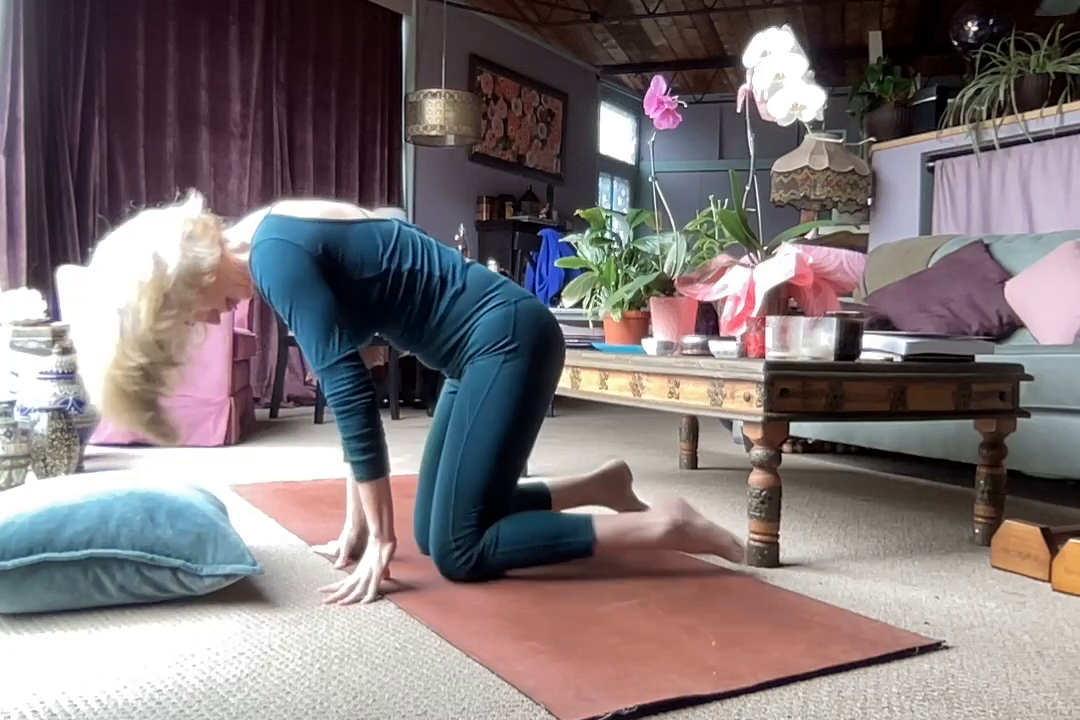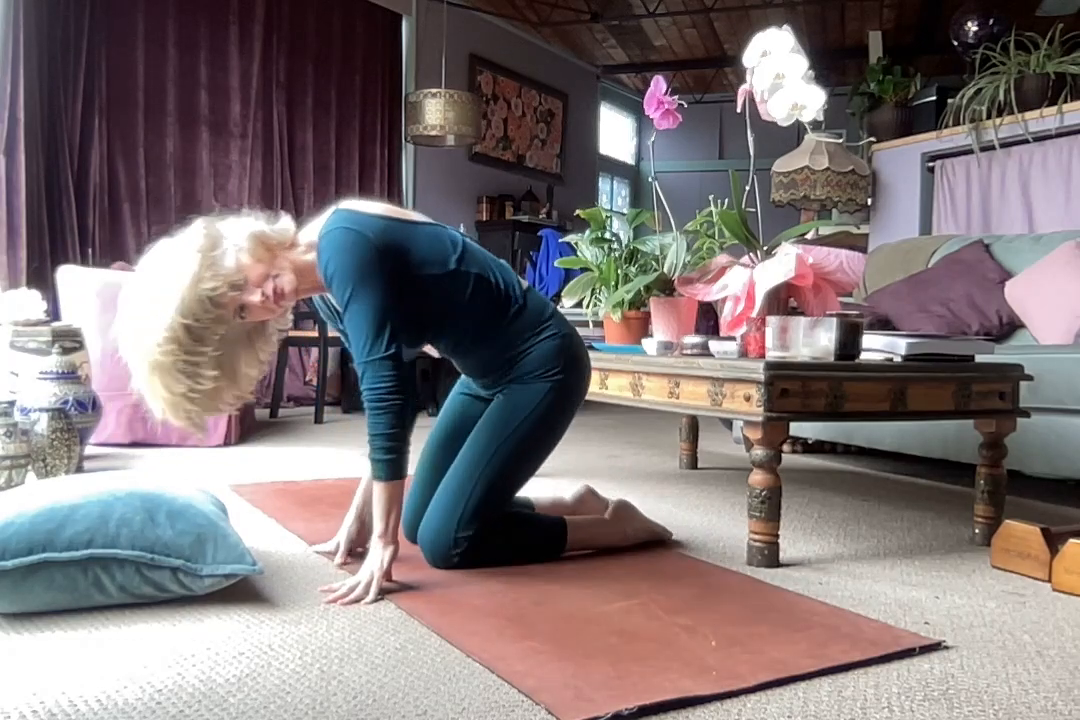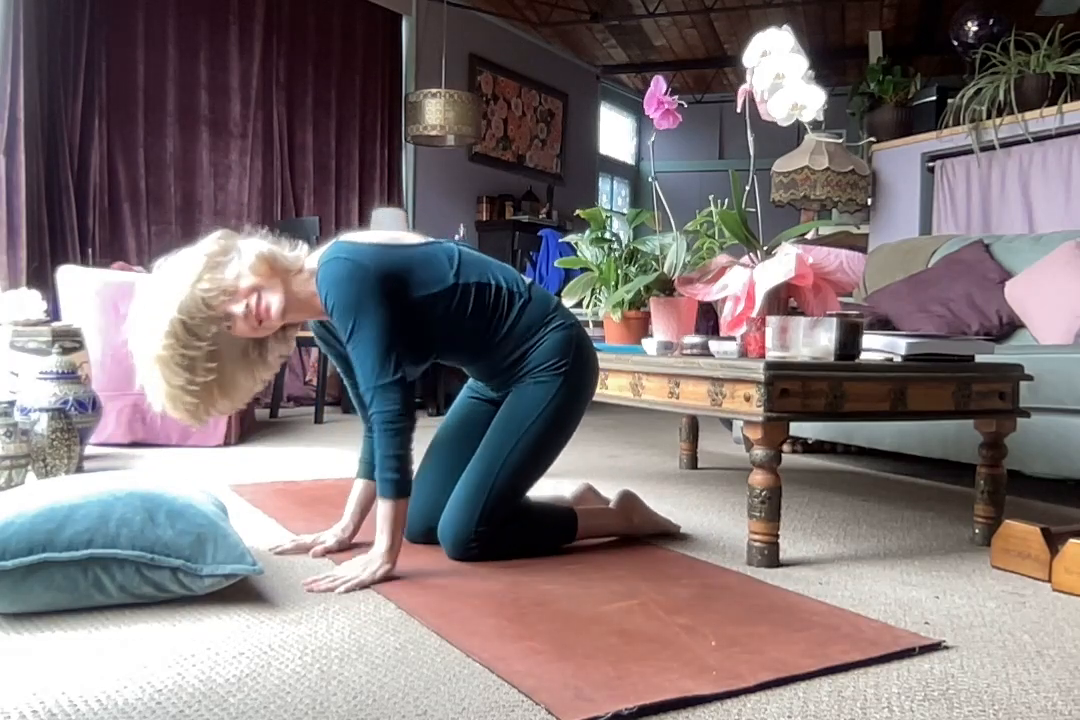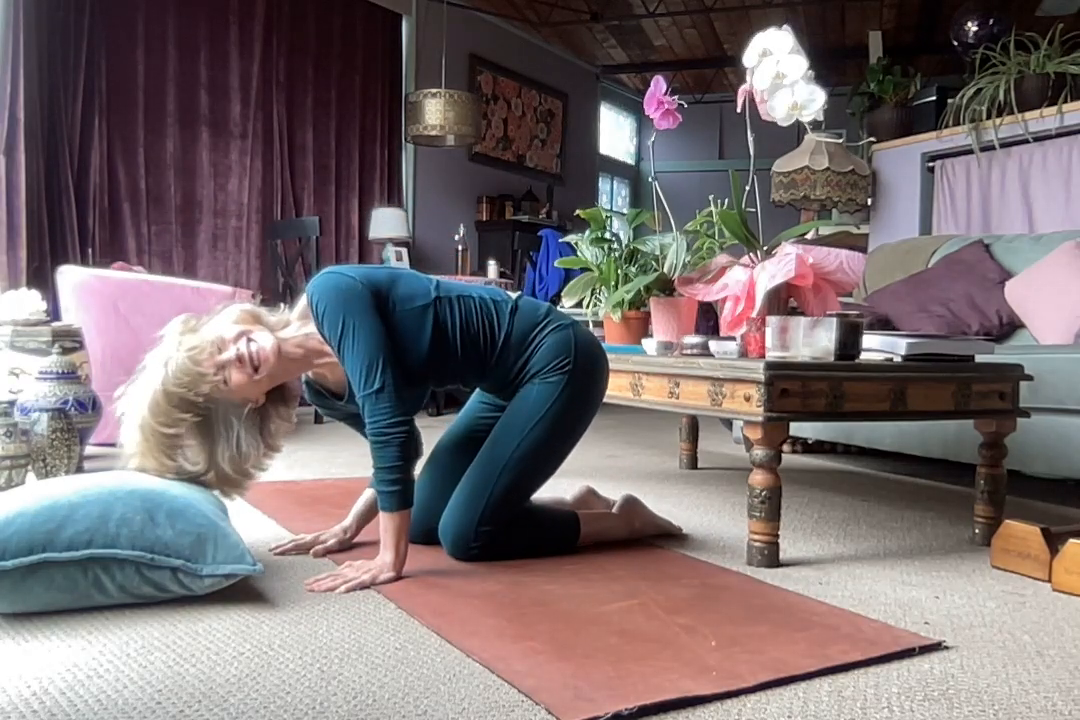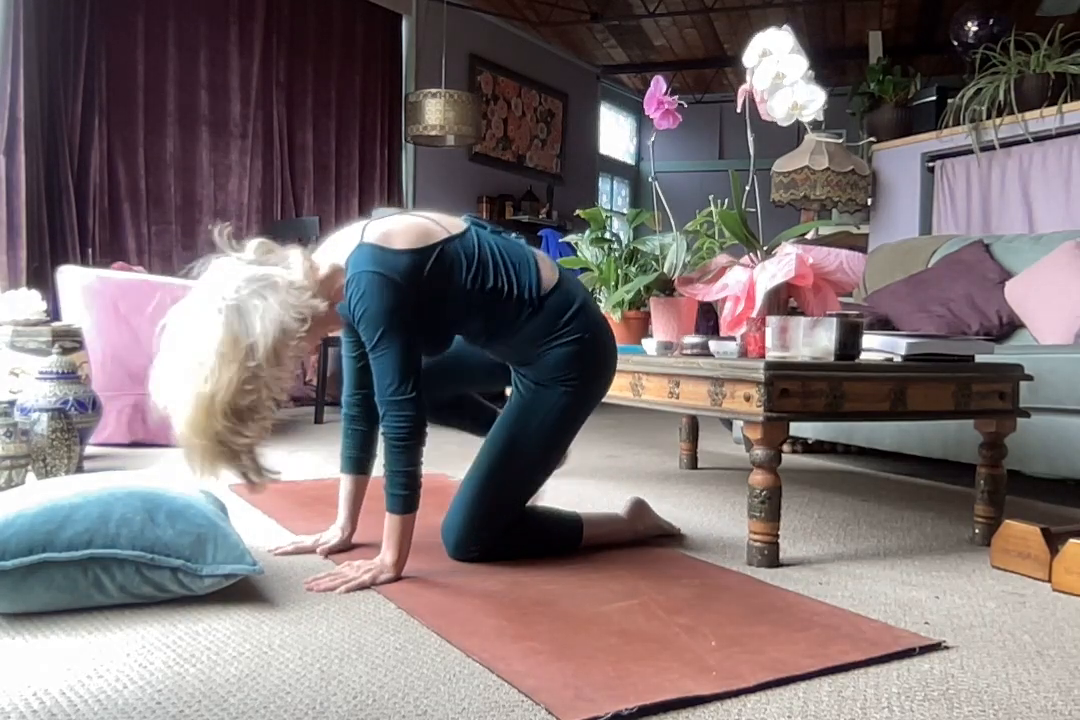
dt=1s
person 1, frame 1
left shoulder: (273, 254)
right shoulder: (282, 243)
left elbow: (349, 389)
right elbow: (349, 387)
left wrist: (379, 539)
right wrist: (358, 522)
left hip: (506, 339)
right hip: (485, 347)
left knee: (457, 551)
right knee: (438, 528)
left ankle: (663, 525)
right ankle: (598, 486)
person 1, frame 2
left shoulder: (342, 244)
right shoulder: (326, 295)
left elbow: (386, 391)
right elbow: (389, 396)
left wrist: (383, 543)
right wrist: (362, 515)
left hip: (540, 364)
right hip: (489, 372)
left knee: (446, 542)
right knee: (419, 519)
left ankle: (616, 526)
right ankle: (575, 505)
person 1, frame 3
left shoulder: (341, 273)
right shoulder: (327, 325)
left elbow: (393, 410)
right elbow: (380, 424)
left wrist: (383, 554)
right wrist: (346, 526)
left hip: (549, 360)
right hip: (497, 376)
left knee: (464, 536)
right knee: (421, 524)
left ankle: (621, 516)
right ankle: (577, 502)
person 1, frame 4
left shoulder: (331, 295)
right shoulder: (321, 390)
left elbow: (390, 424)
right elbow: (397, 443)
left wrist: (390, 560)
right wrist: (348, 527)
left hip: (557, 360)
right hip: (509, 381)
left knee: (467, 535)
right knee: (426, 521)
left ankle: (624, 520)
right ankle: (577, 505)
person 1, frame 5
left shoulder: (370, 278)
right shoulder: (345, 278)
left elbow: (401, 420)
right elbow: (361, 405)
left wrist: (390, 561)
right wrist: (341, 527)
left hip: (566, 348)
right hip: (516, 333)
left knee: (468, 537)
left ankle: (630, 522)
right ankle: (529, 447)
